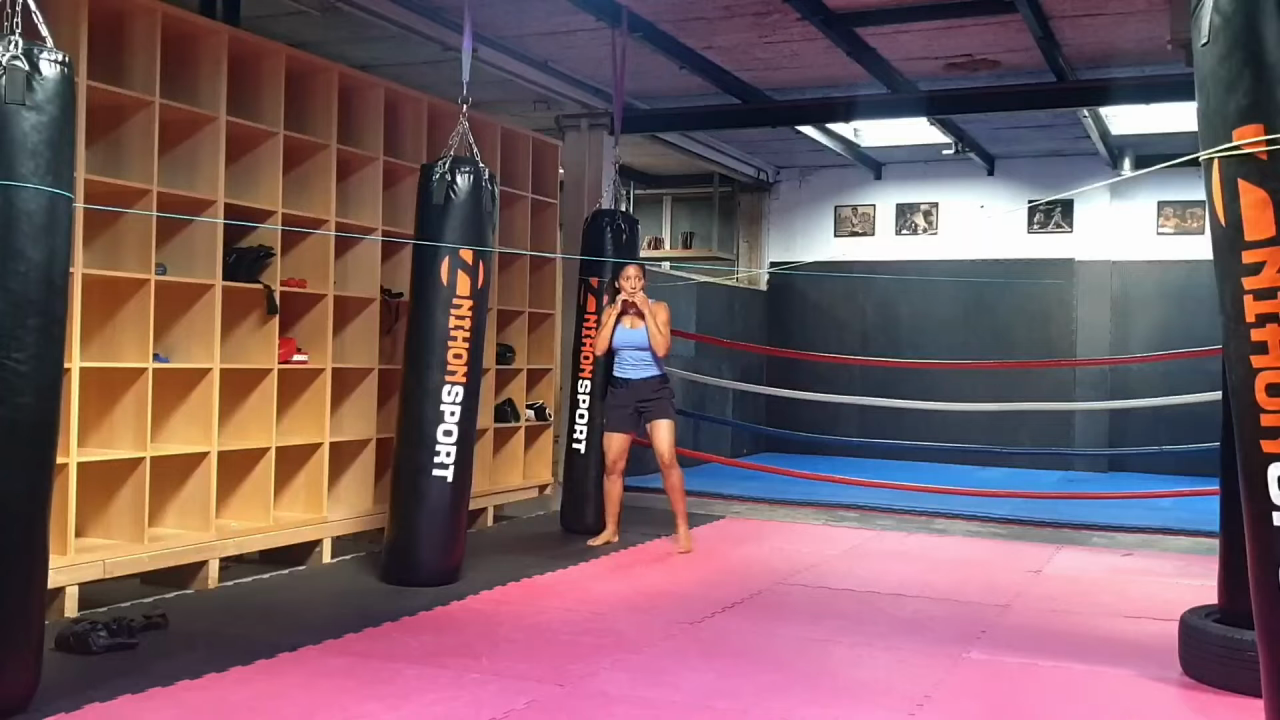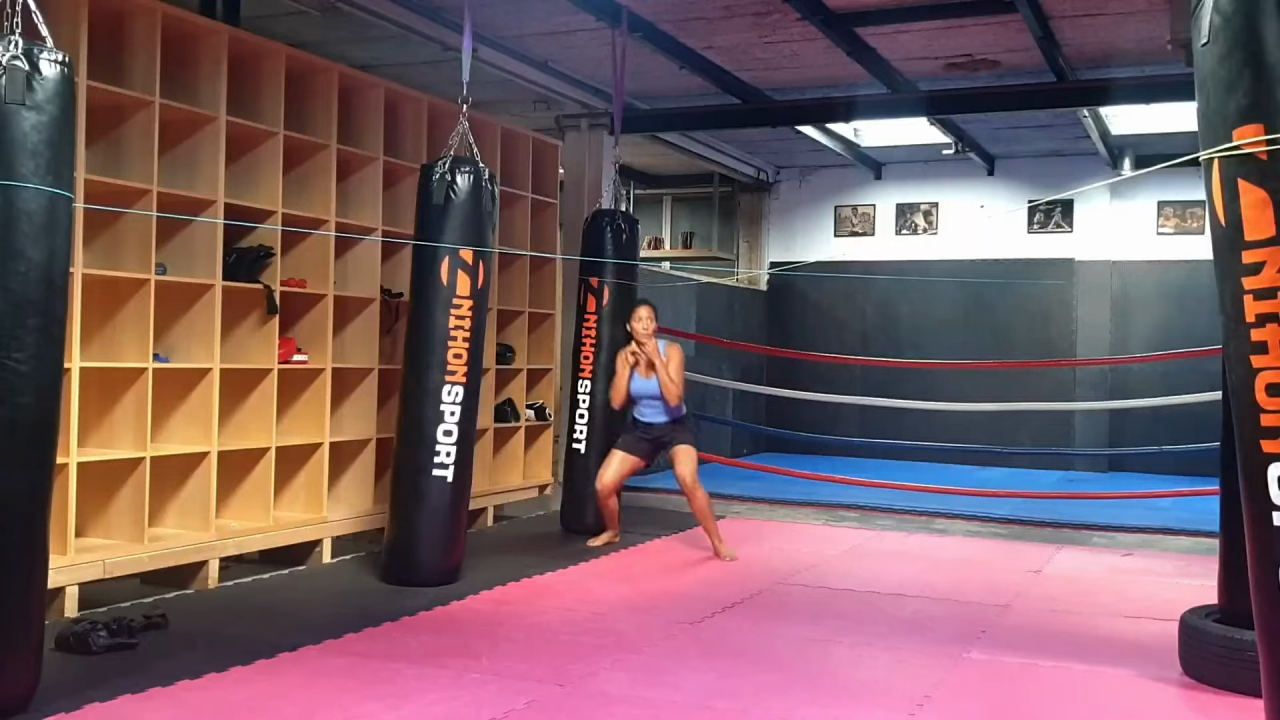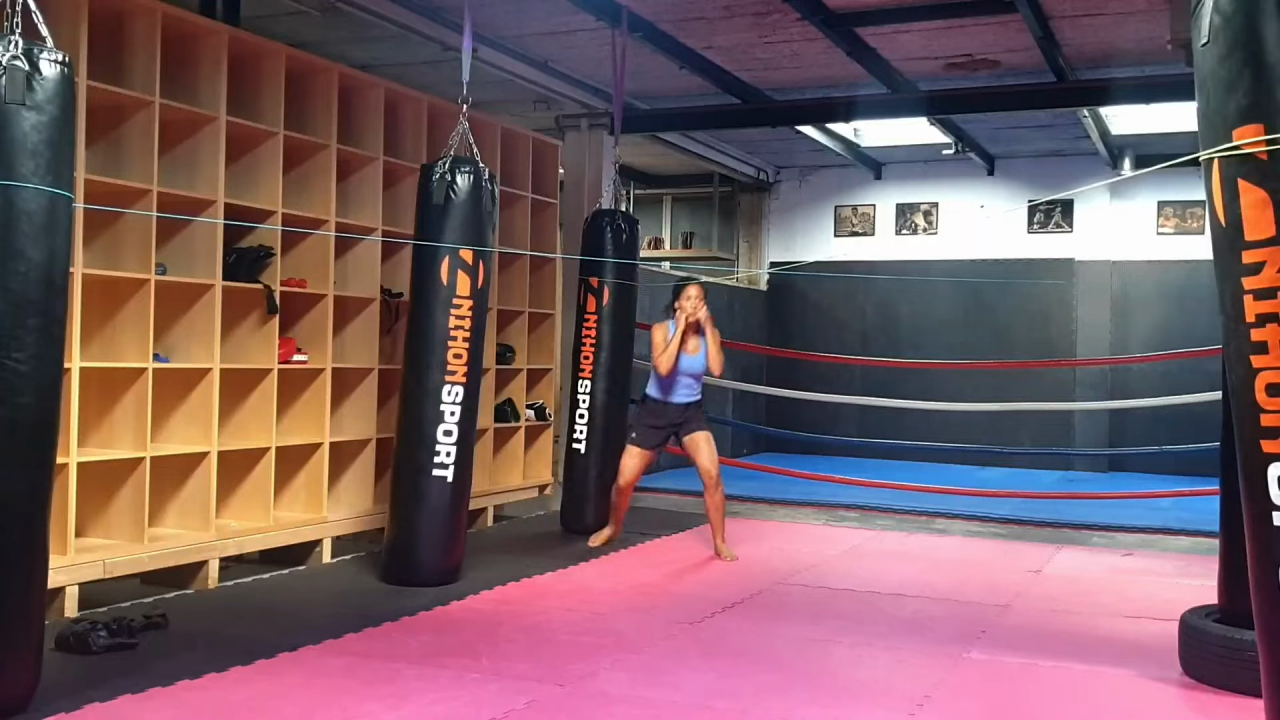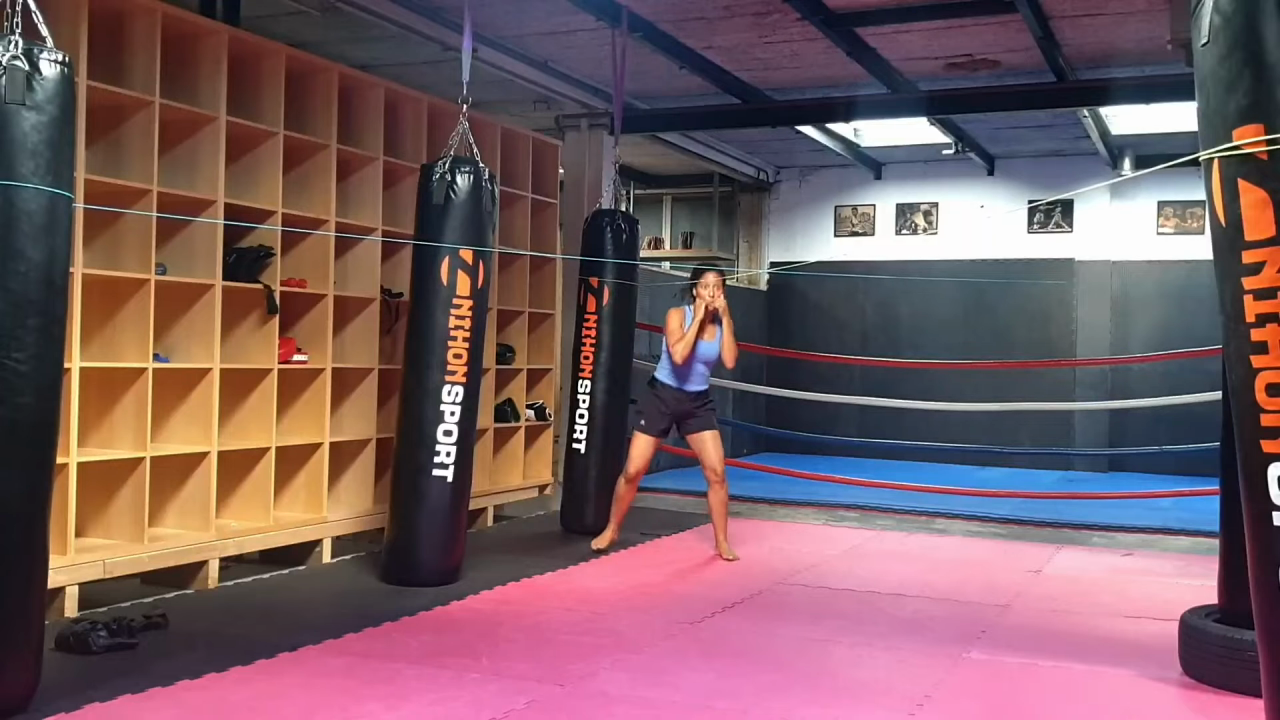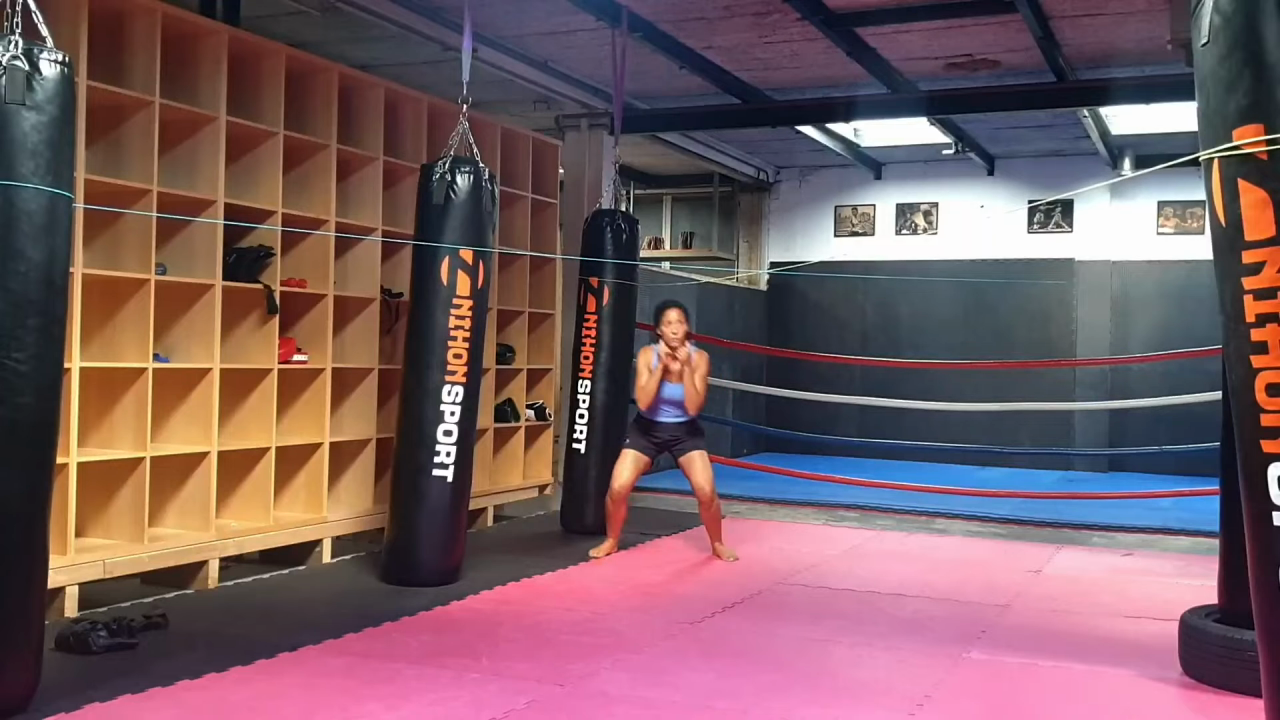
dt=0.3s
person 1, frame 1
left shoulder: (658, 308)
right shoulder: (612, 310)
left elbow: (662, 349)
right elbow: (599, 350)
left wrist: (646, 312)
right wrist: (615, 311)
left hip: (654, 389)
right hip: (620, 390)
left knee: (667, 459)
right knee: (613, 465)
left ankle: (682, 527)
right ankle: (611, 529)
person 1, frame 2
left shoulder: (673, 352)
right shoulder: (625, 356)
left elbow: (674, 399)
right elbow: (616, 402)
left wrist: (657, 361)
right wrist: (626, 366)
left hip: (674, 429)
right hip: (640, 429)
left knee: (689, 482)
right knee: (603, 485)
left ankle: (718, 543)
right ankle: (613, 531)
person 1, frame 3
left shoulder: (710, 334)
right shoulder: (662, 329)
left elbow: (717, 370)
right elbow: (663, 368)
left wrist: (708, 328)
right wrist: (678, 333)
left hip: (691, 413)
right hip: (654, 411)
left knee: (711, 474)
right knee: (625, 481)
left ankle: (720, 543)
right ankle: (614, 526)
person 1, frame 4
left shoulder: (722, 323)
right shoulder: (676, 316)
left elbow: (730, 362)
right elbow: (678, 356)
left wrist: (726, 318)
right wrist: (698, 319)
left hip: (698, 403)
right hip: (660, 397)
left knee: (716, 472)
right knee: (633, 471)
left ankle: (722, 541)
right ankle: (612, 530)
person 1, frame 5
left shoulder: (699, 358)
right shoulder: (647, 355)
left elbow: (694, 409)
right elbow: (642, 403)
left wrist: (686, 368)
right wrist: (661, 366)
left hip: (685, 431)
right hip: (647, 428)
left knee: (706, 492)
right knee: (618, 487)
left ankle: (717, 544)
right ankle: (611, 541)
